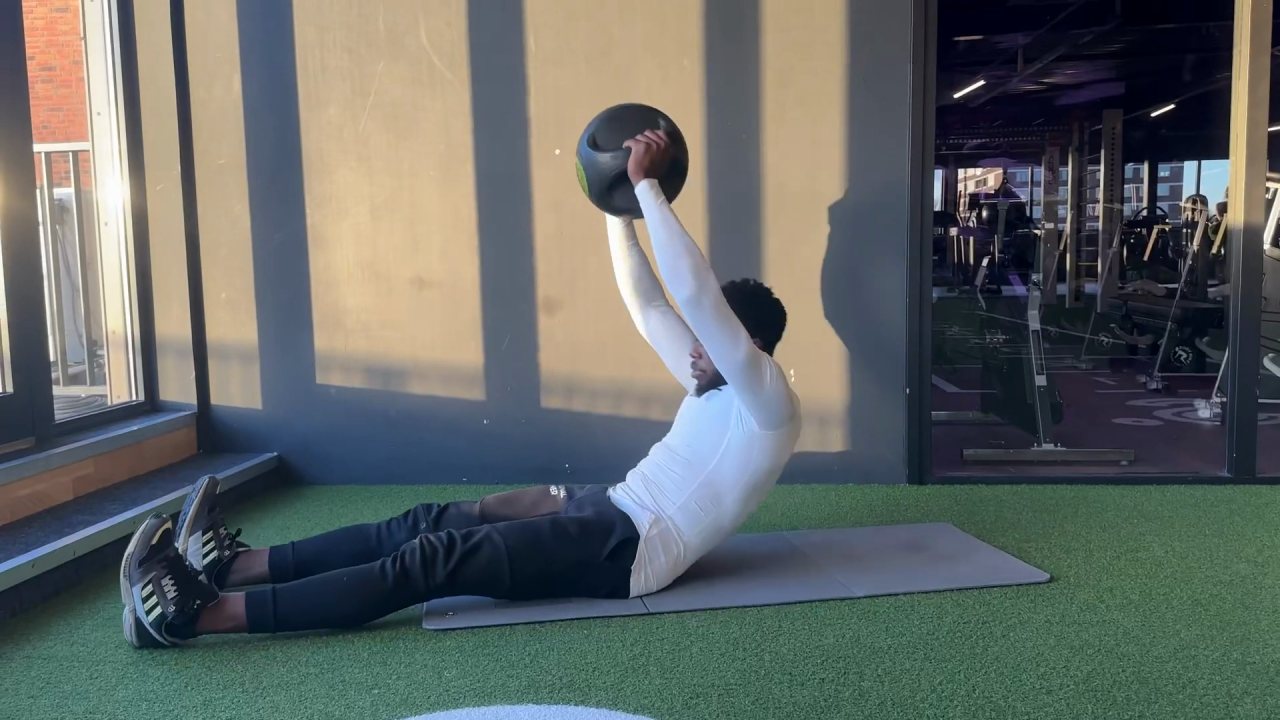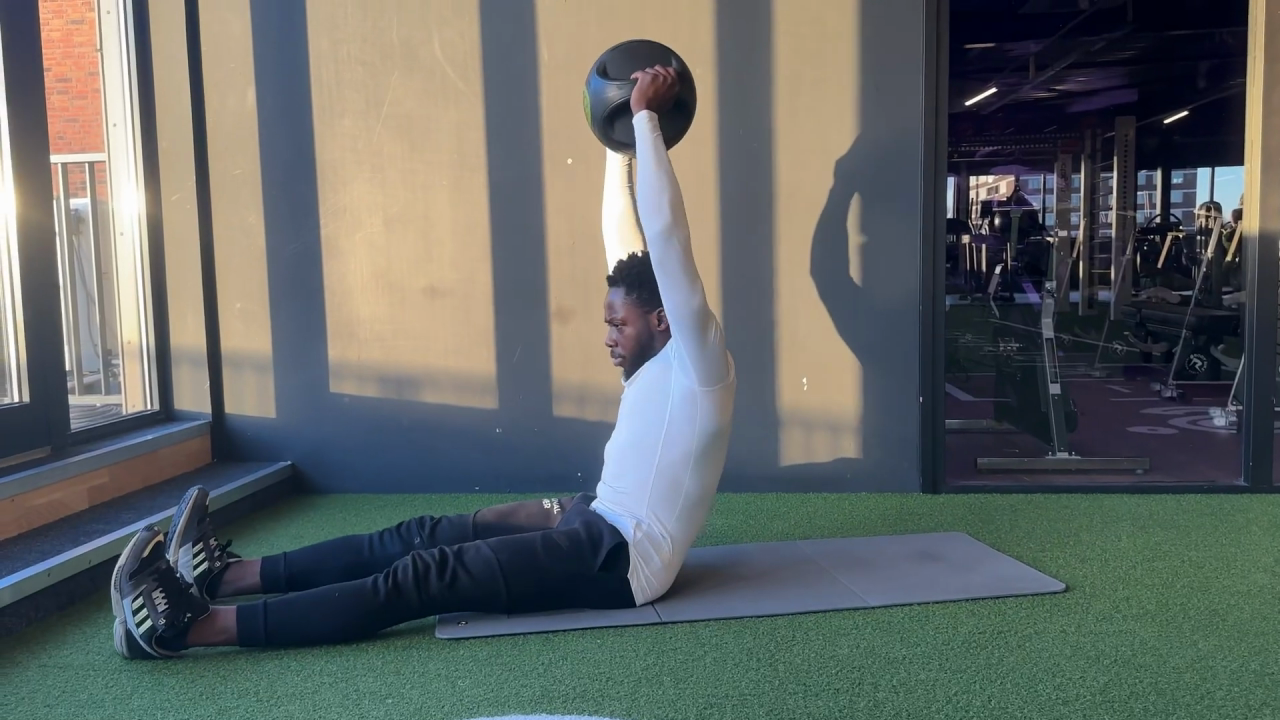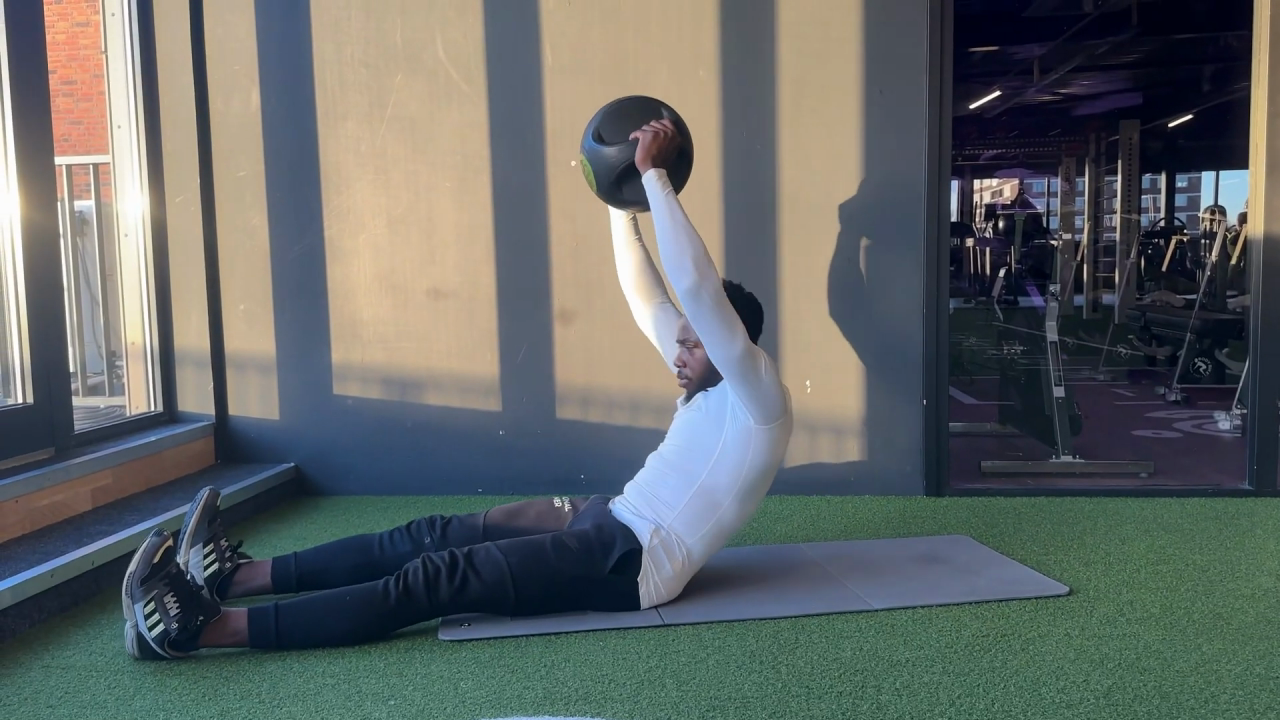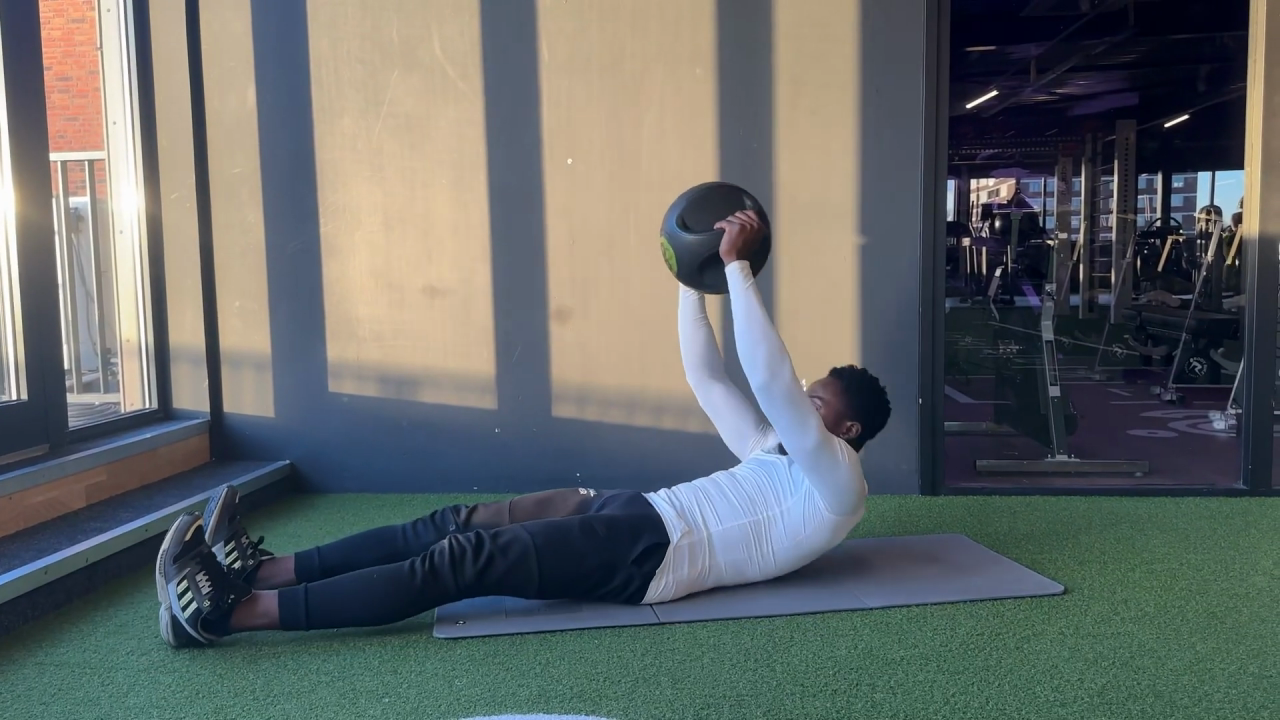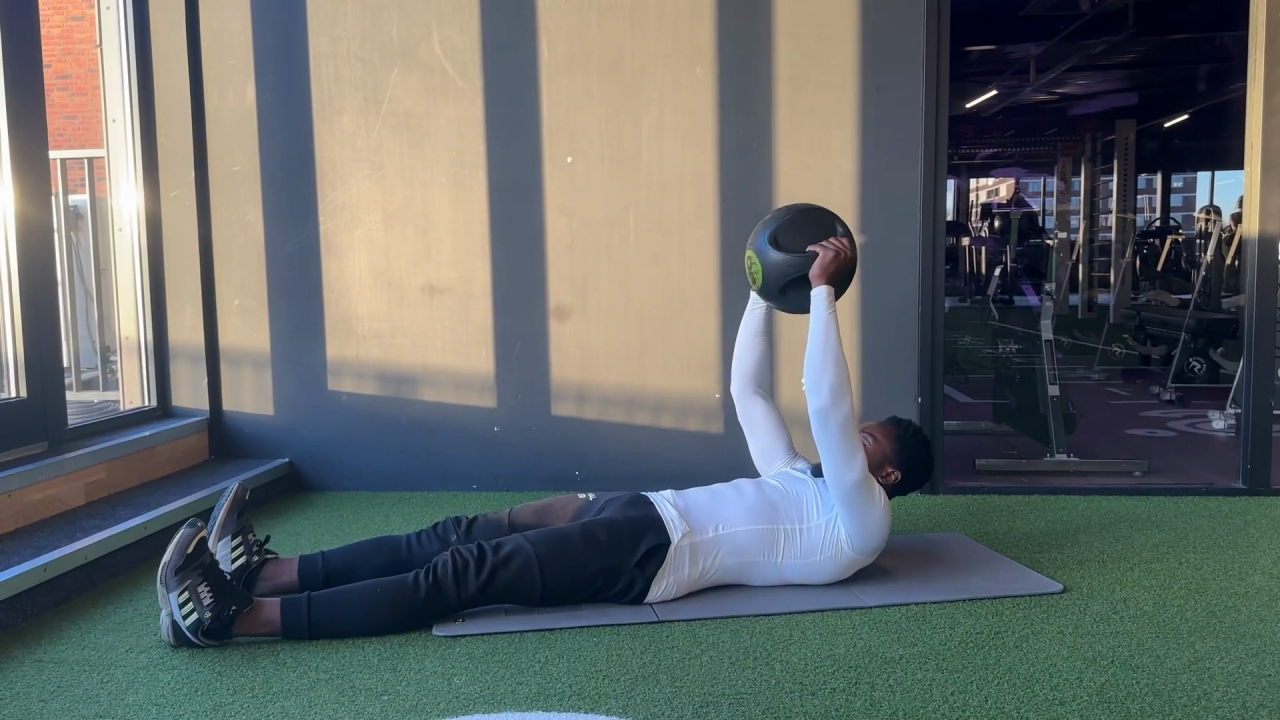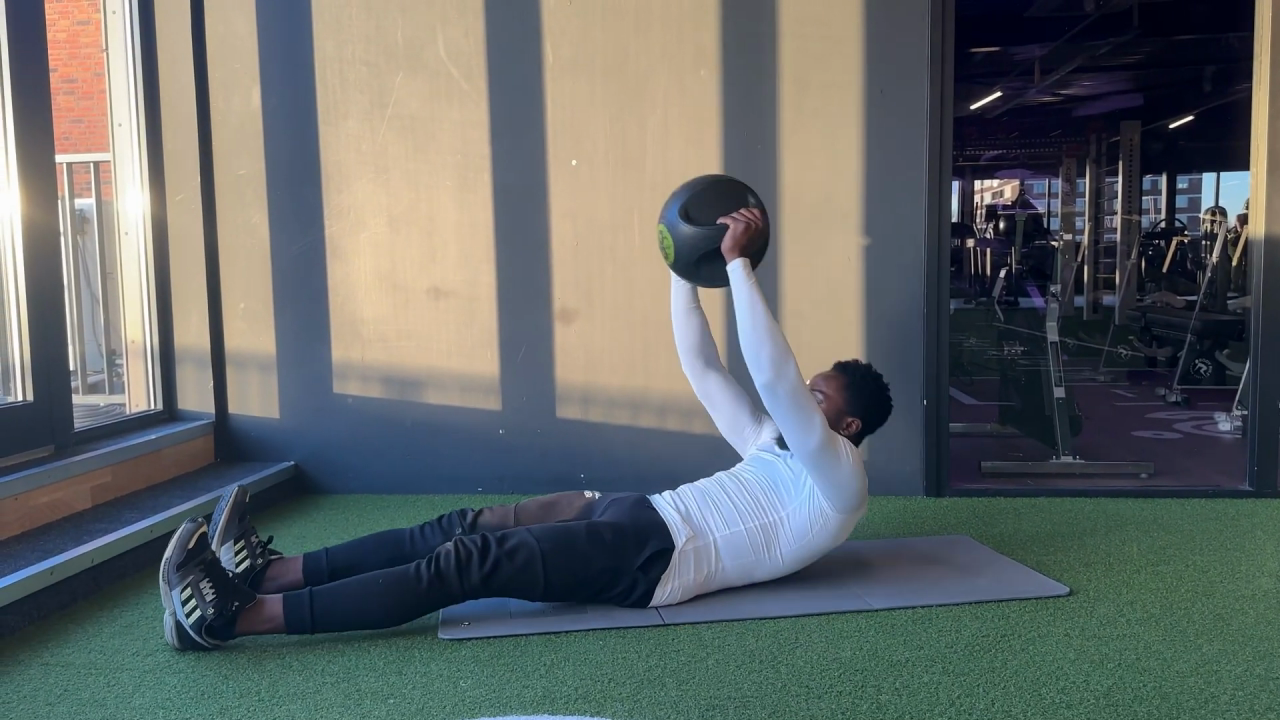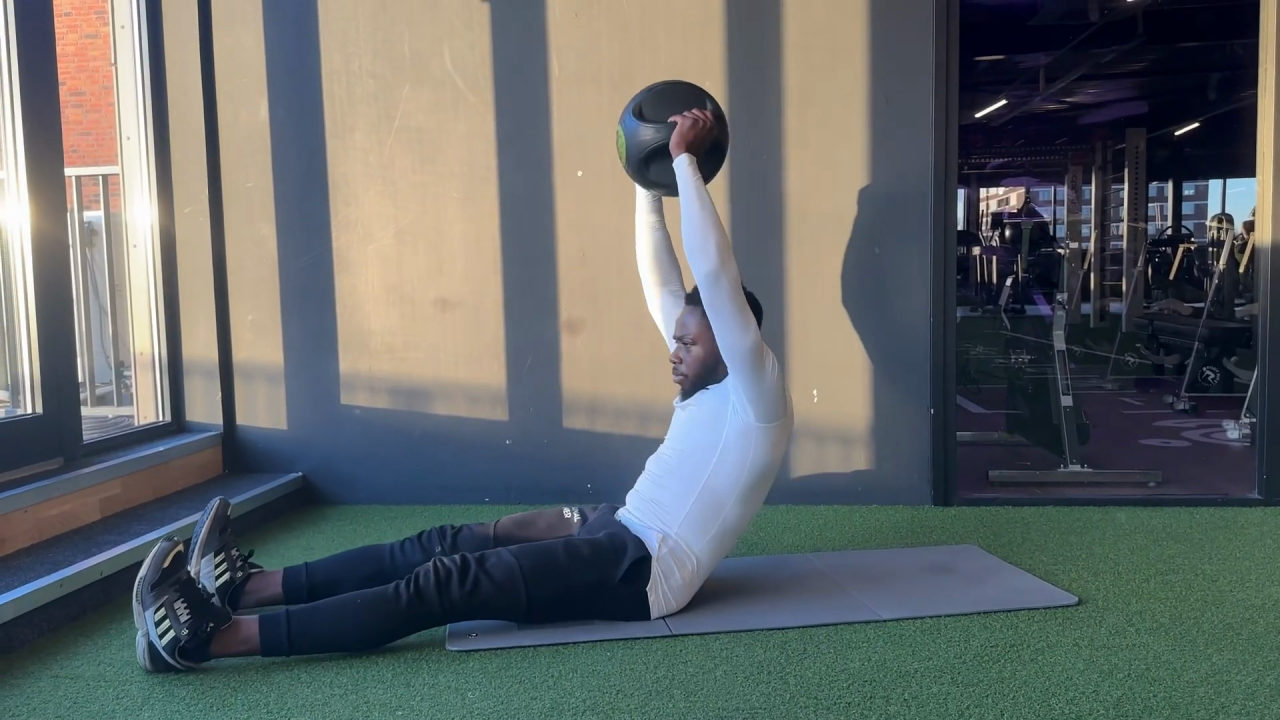
dt=0.7s
person 1, frame 1
left shoulder: (769, 401)
right shoulder: (712, 383)
left elbow: (696, 295)
right elbow: (649, 305)
left wrist: (648, 185)
right wrist: (617, 204)
left hip: (624, 549)
right hip: (603, 506)
left knee: (437, 559)
right knee: (429, 524)
left ankle: (203, 611)
right ankle: (236, 562)
person 1, frame 2
left shoulder: (699, 360)
right shoulder: (661, 360)
left elbow: (667, 237)
right elbow: (627, 246)
left wrist: (646, 116)
right wrist: (618, 147)
left hip: (623, 559)
right hip: (596, 520)
left knee: (426, 577)
right knee: (421, 537)
right ankle: (228, 574)
person 1, frame 3
left shoulder: (758, 396)
right shoulder: (711, 385)
left elbow: (699, 287)
right elbow: (647, 299)
left wrist: (655, 175)
right wrist: (624, 200)
left hip: (632, 562)
right hip: (608, 520)
left knee: (439, 577)
right knee: (432, 537)
right ankle: (238, 574)
person 1, frame 4
left shoulder: (838, 483)
right shoulder: (778, 453)
left elbow: (770, 382)
right elbow: (706, 377)
left wrist: (736, 265)
right wrist: (694, 276)
left hip: (648, 551)
right hip: (629, 513)
left knee: (464, 561)
right knee: (451, 526)
left ankle: (234, 611)
right ankle: (262, 568)
person 1, frame 5
left shoulder: (859, 522)
right shoulder: (797, 481)
left elbow: (829, 406)
right elbow: (749, 393)
left wrist: (823, 290)
right wrist: (765, 293)
left hip: (652, 550)
right hip: (636, 512)
left knee: (466, 571)
right knee: (458, 535)
left ankle: (237, 615)
right ankle: (266, 568)
person 1, frame 6
left shoulder: (840, 478)
right shoulder: (777, 445)
left elbow: (776, 378)
right elbow: (703, 369)
left wrist: (737, 262)
right wrist: (686, 267)
left hip: (657, 554)
right hip: (636, 512)
left knee: (472, 563)
right knee: (461, 529)
left ankle: (239, 615)
right ankle: (272, 569)
person 1, frame 7
left shoulder: (759, 399)
right shoulder: (708, 383)
left elbow: (716, 278)
right elbow: (661, 284)
left wrist: (685, 160)
right wrist: (650, 186)
left hip: (638, 570)
right hip: (610, 528)
left knee: (447, 583)
right knee: (443, 546)
right ankle: (246, 585)
